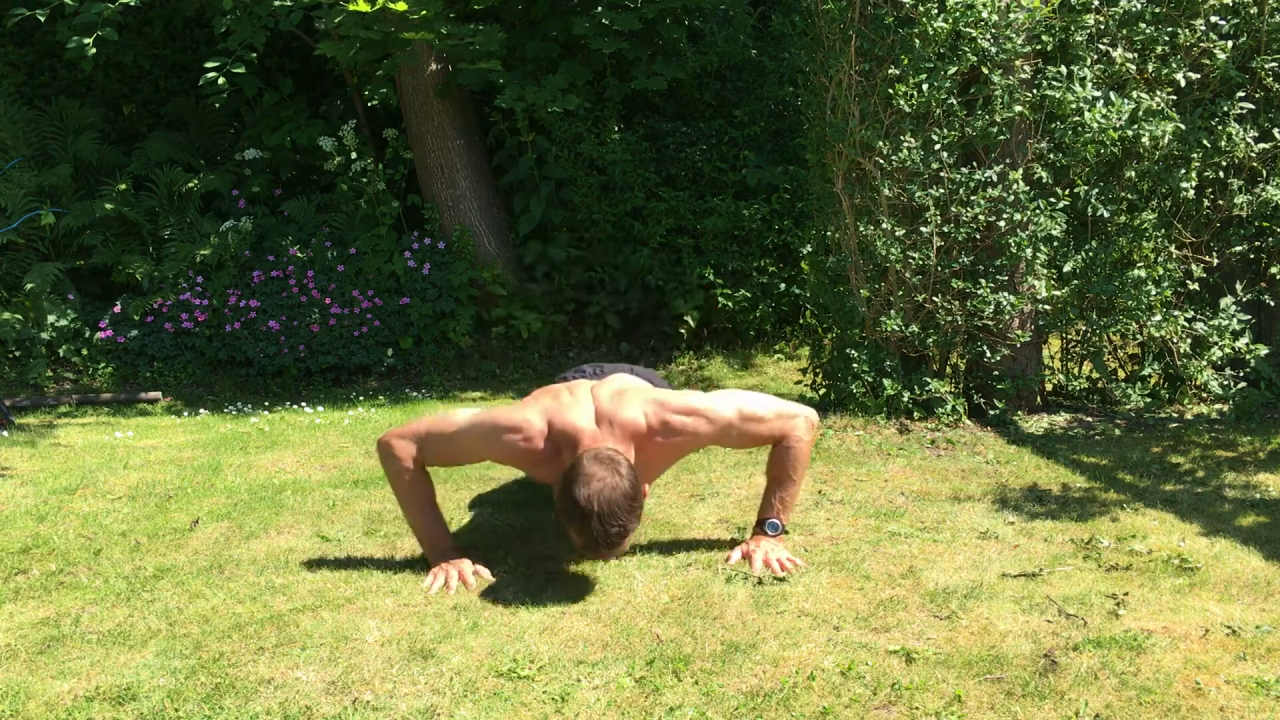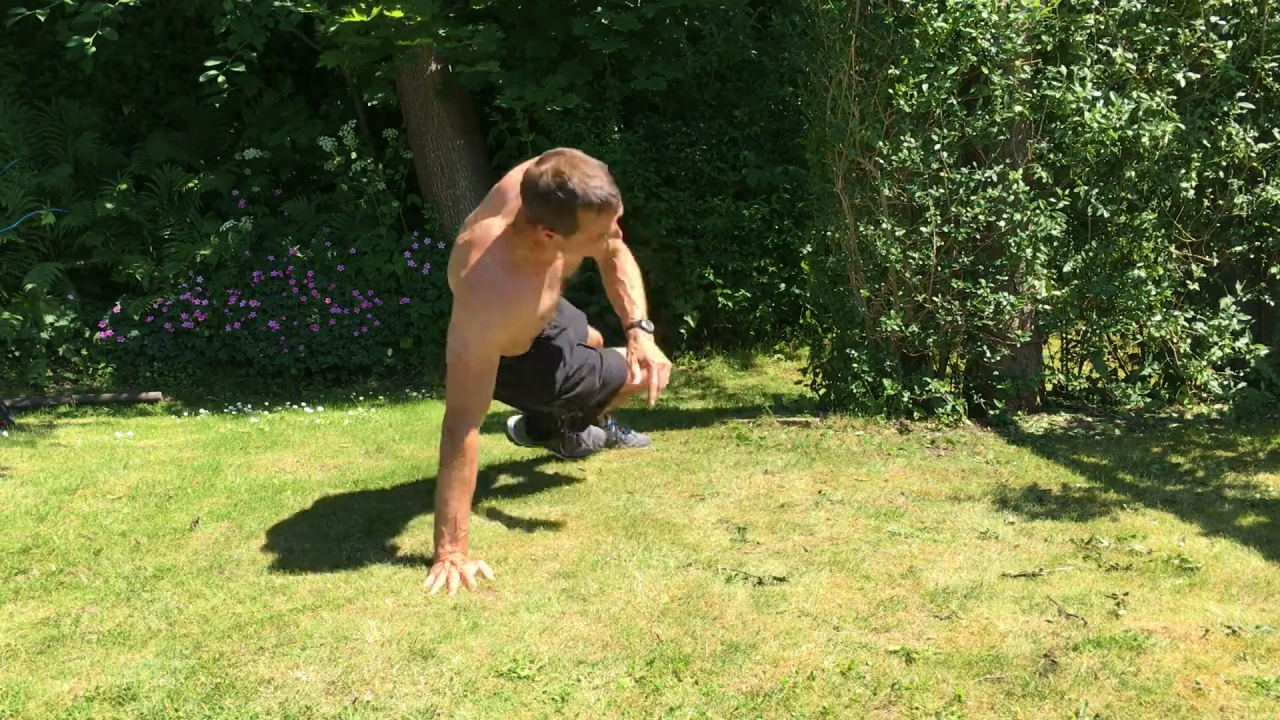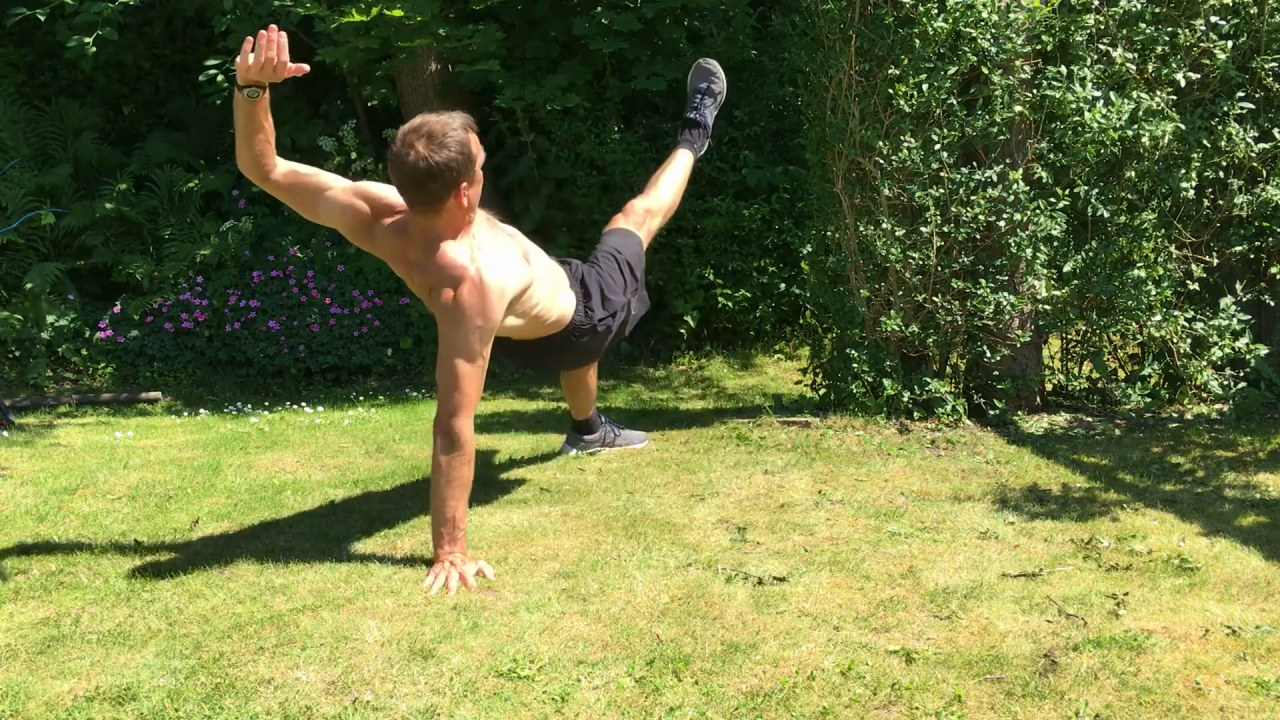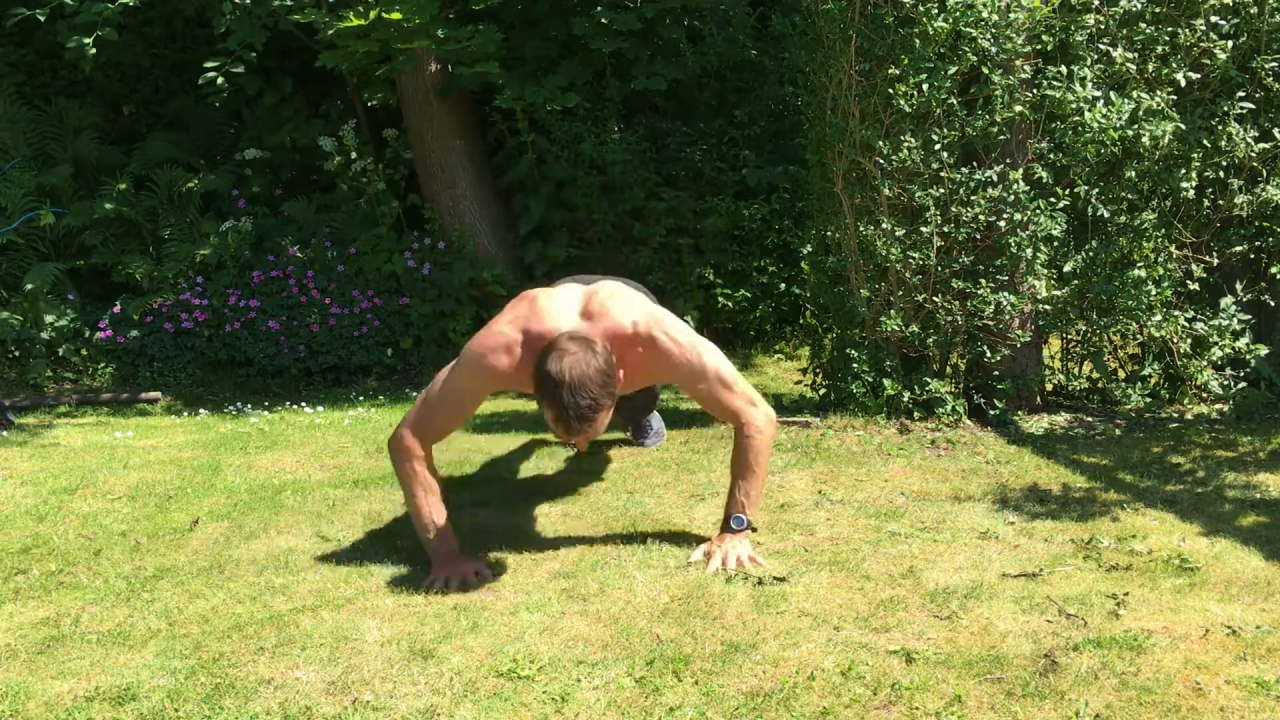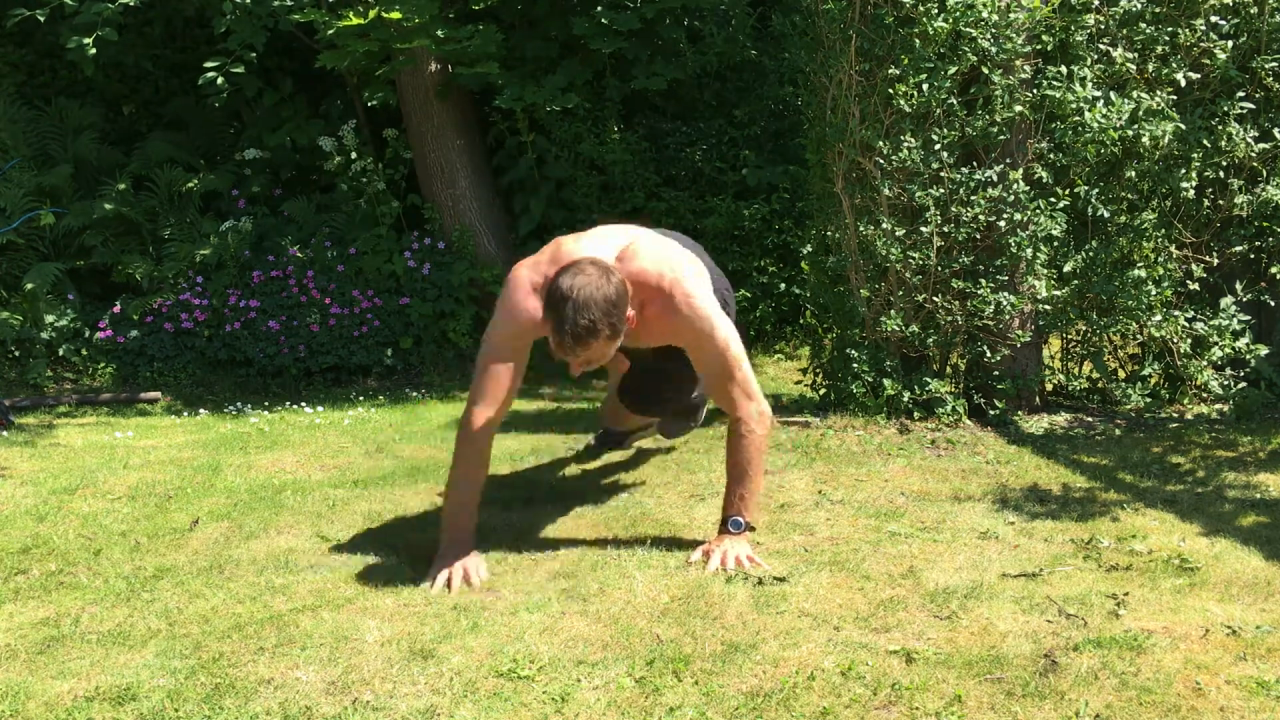
dt=1s
person 1, frame 1
left shoulder: (670, 425)
right shoulder: (529, 437)
left elbow: (802, 423)
right elbow: (394, 445)
left wrist: (769, 532)
right wrist: (442, 552)
left hip: (636, 385)
right hip: (572, 387)
person 1, frame 2
left shoulder: (536, 186)
right shoulder: (490, 290)
left elbow: (617, 254)
right elbow: (463, 423)
left wrist: (639, 330)
right wrist: (451, 551)
left hip: (539, 318)
right hip: (517, 364)
left knee: (593, 343)
right knee: (643, 374)
left ankle: (586, 421)
right ankle: (544, 428)
person 1, frame 3
left shoulder: (376, 214)
right shoulder: (470, 285)
left elbow: (260, 165)
right elbow: (455, 426)
left wrist: (253, 83)
right wrist: (449, 555)
left hip: (527, 330)
right hip: (581, 313)
right knee: (636, 215)
left ankle: (587, 431)
right ankle: (694, 135)
person 1, frame 4
left shoulder: (655, 340)
right shoulder: (502, 353)
left elbow: (756, 419)
right elbow: (406, 441)
left wrist: (736, 528)
right wrist: (443, 543)
left knee: (637, 412)
left ankle: (639, 412)
person 1, frame 5
left shoulder: (686, 299)
right shoulder: (530, 290)
left elbow: (751, 411)
right elbow: (480, 413)
left wrist: (735, 530)
right wrist: (455, 536)
right knee: (620, 369)
right ankle: (633, 417)
